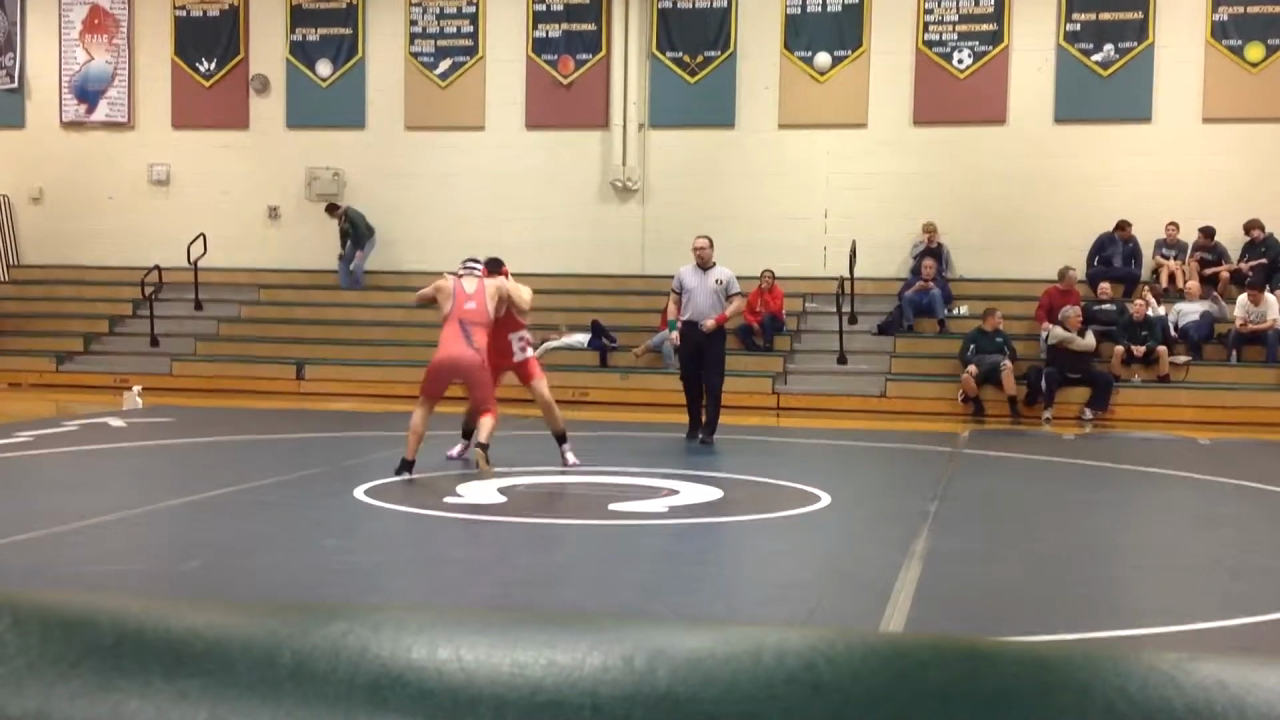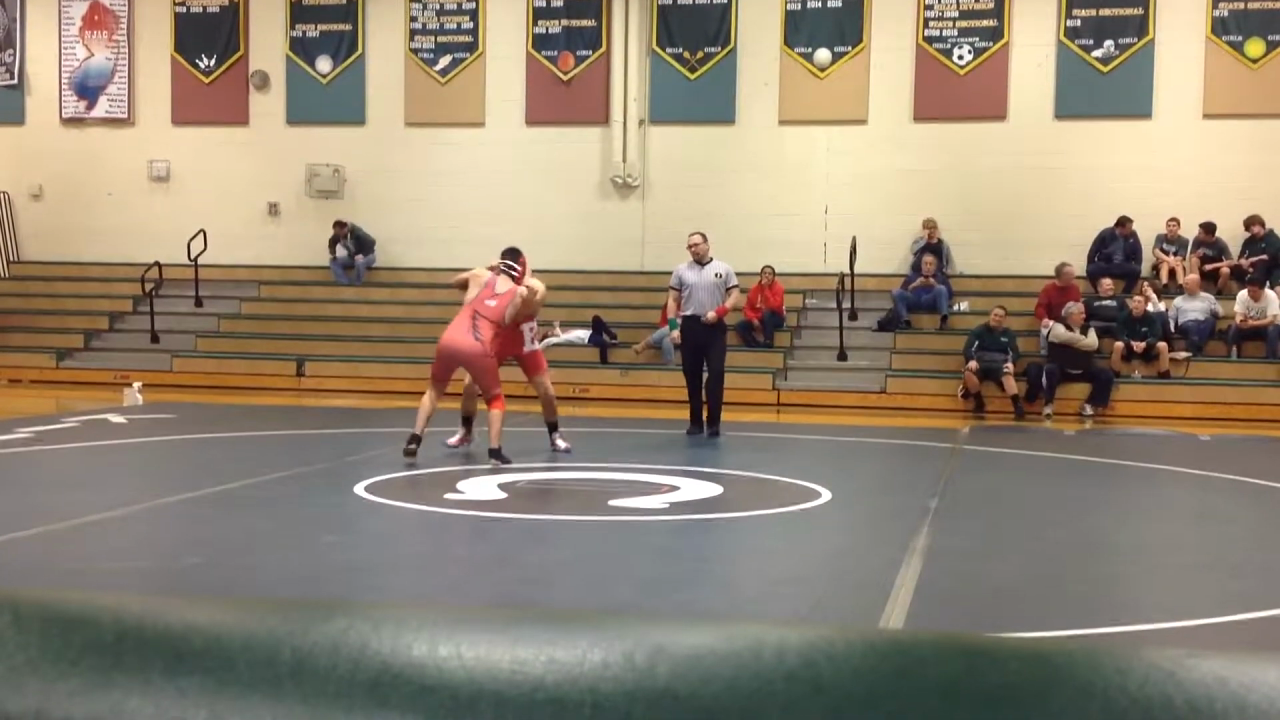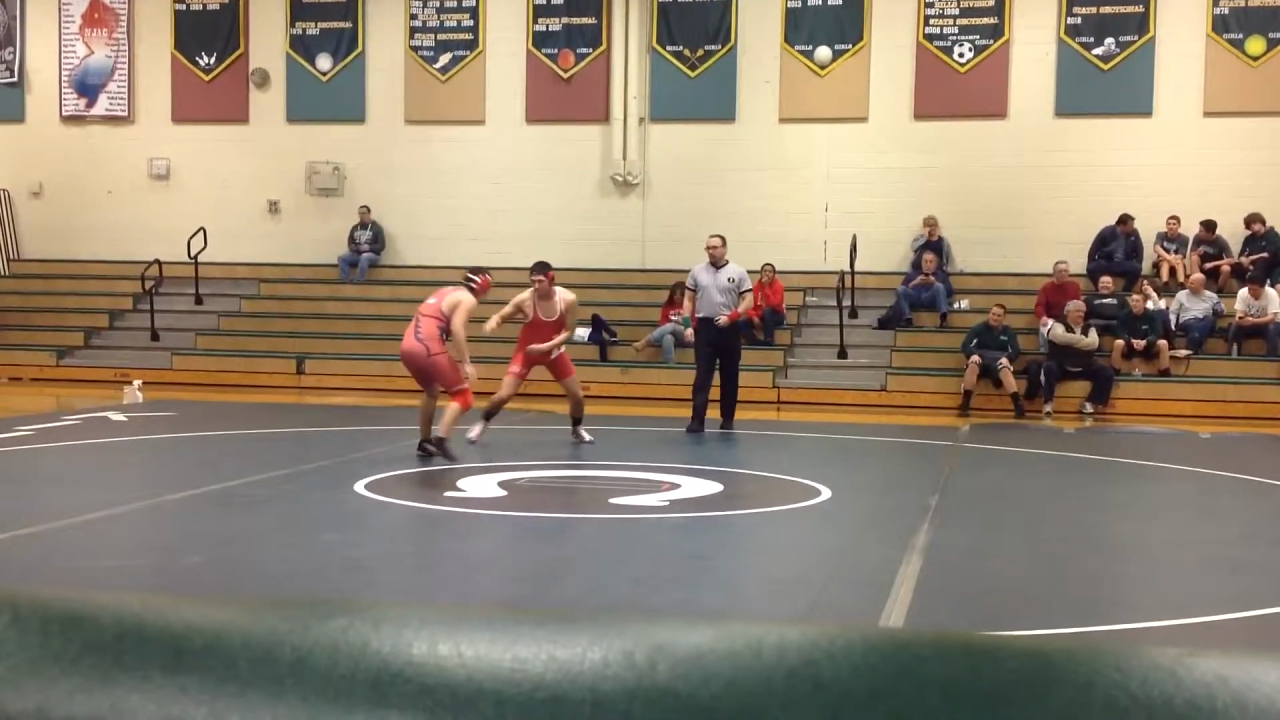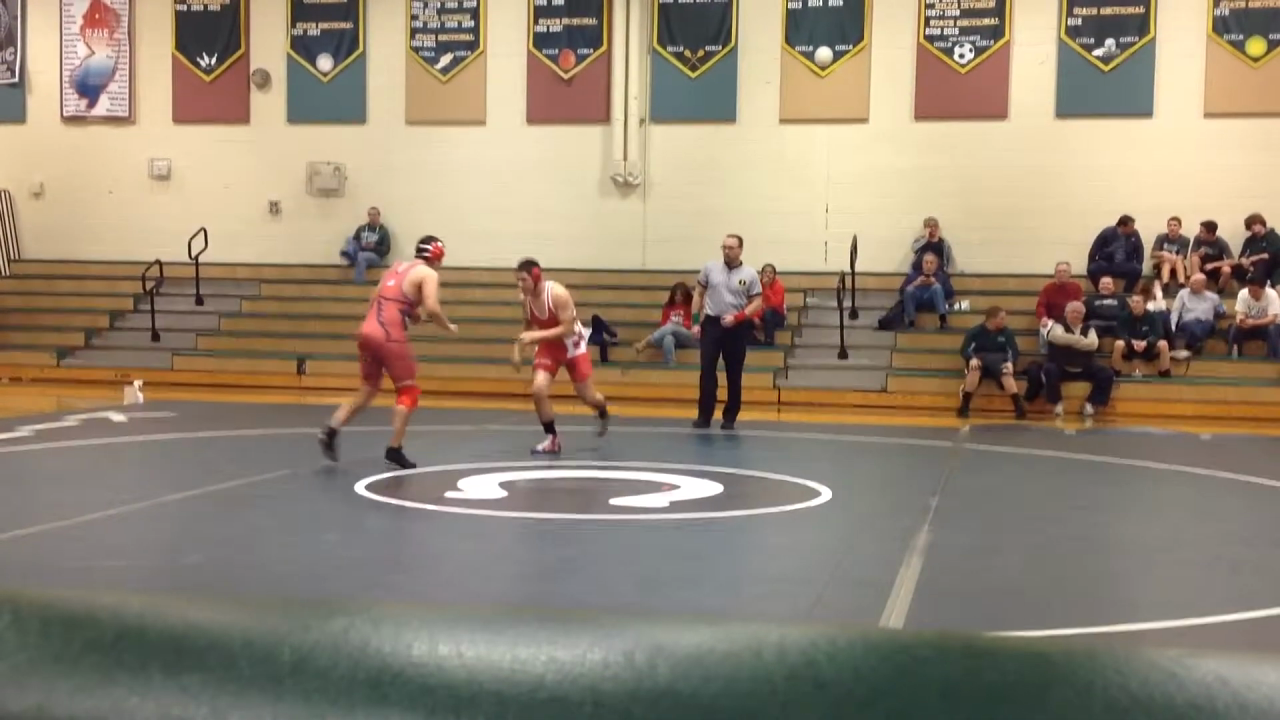
dt=0.5s
person 1, frame 1
left shoulder: (444, 285)
right shoulder: (494, 286)
left elbow: (418, 299)
right elbow: (524, 307)
right wrist: (507, 287)
left hip: (445, 357)
right hip: (476, 361)
left knee: (424, 406)
right knee: (487, 412)
left ankle: (406, 464)
right ankle: (481, 445)
person 1, frame 2
left shoulder: (481, 276)
right shoulder: (520, 293)
left elbow: (456, 281)
left hip: (449, 343)
right hip: (478, 349)
left knee: (434, 391)
right knee: (495, 399)
left ankle: (415, 437)
right ankle: (495, 451)
person 1, frame 3
left shoulder: (444, 292)
right shoulder: (468, 299)
right elbow: (457, 329)
right wrist: (466, 363)
left hip: (407, 347)
right hip: (429, 349)
left knee: (431, 392)
right knee: (462, 395)
left ankle: (425, 443)
right ankle: (438, 440)
person 1, frame 4
left shoulder: (396, 268)
right shoulder: (429, 274)
right elbow: (432, 308)
right wrist: (448, 326)
left hip: (368, 332)
right hip: (391, 337)
left knee: (367, 390)
right knee: (408, 393)
left ankle: (331, 430)
right ankle: (394, 451)
person 2, frame 1
left shoulder: (726, 275)
right shoulder: (683, 273)
left elbow: (738, 303)
right elbow: (673, 303)
left wrist: (717, 321)
right wrist: (672, 328)
left hip: (713, 333)
right hip: (688, 331)
left knee: (713, 383)
right knee: (689, 381)
left ankle: (708, 431)
right ankle: (694, 425)
person 2, frame 2
left shoulder: (724, 269)
right shoulder: (681, 271)
left elbow: (735, 296)
right elbow: (672, 301)
left wrist: (719, 312)
right wrist: (673, 326)
left hip: (715, 326)
right hip: (690, 326)
left knee: (716, 373)
right knee: (692, 376)
left ankle: (713, 422)
right ankle: (696, 422)
person 2, frame 3
left shoulder: (738, 272)
right shoulder: (697, 271)
left elbow: (748, 300)
right elbow: (688, 300)
left wrist: (731, 317)
right wrist: (688, 325)
left hip: (729, 329)
right hip: (704, 327)
left knee: (729, 376)
right knee: (702, 375)
left ankle: (728, 418)
right ankle: (697, 420)
person 2, frame 4
left shoulder: (750, 274)
right shoulder: (710, 268)
left elbow: (757, 303)
right elbow: (698, 294)
left wrist: (737, 317)
right wrist: (696, 321)
left hip: (736, 328)
right hip: (711, 324)
left knee: (734, 375)
right knee: (707, 371)
left ankle: (729, 418)
right ankle: (704, 416)
person 3, frame 1
left shoulder: (521, 291)
left elbow: (524, 308)
left wrist: (509, 286)
left hip: (522, 354)
right hip: (493, 355)
left knee: (546, 399)
right knee: (476, 403)
left ankle: (565, 449)
right ankle: (465, 442)
person 3, frame 2
left shoulder: (536, 288)
left elbow: (531, 312)
right elbow: (459, 282)
left wrist: (527, 286)
right wrist: (480, 274)
left hip: (526, 345)
right hip: (498, 342)
left knee: (547, 394)
right knee: (471, 386)
left ankle: (555, 437)
right ankle: (465, 433)
person 3, frame 3
left shoulder: (568, 299)
right shoulder: (524, 299)
left elbow: (569, 332)
right elbow: (500, 316)
left wrist: (548, 346)
right wrist: (492, 323)
left hip: (554, 350)
right hip: (526, 349)
left knee: (577, 395)
right knee: (504, 394)
left ankle: (577, 429)
right ankle: (483, 423)
person 3, frame 4
left shoulder: (557, 293)
right shoulder: (525, 298)
left elbow: (568, 328)
left wrist: (535, 335)
right wrist: (518, 349)
left hip: (573, 346)
right hip: (548, 346)
left knee: (588, 396)
right knee: (538, 391)
left ankle: (604, 415)
right ankle: (552, 439)
